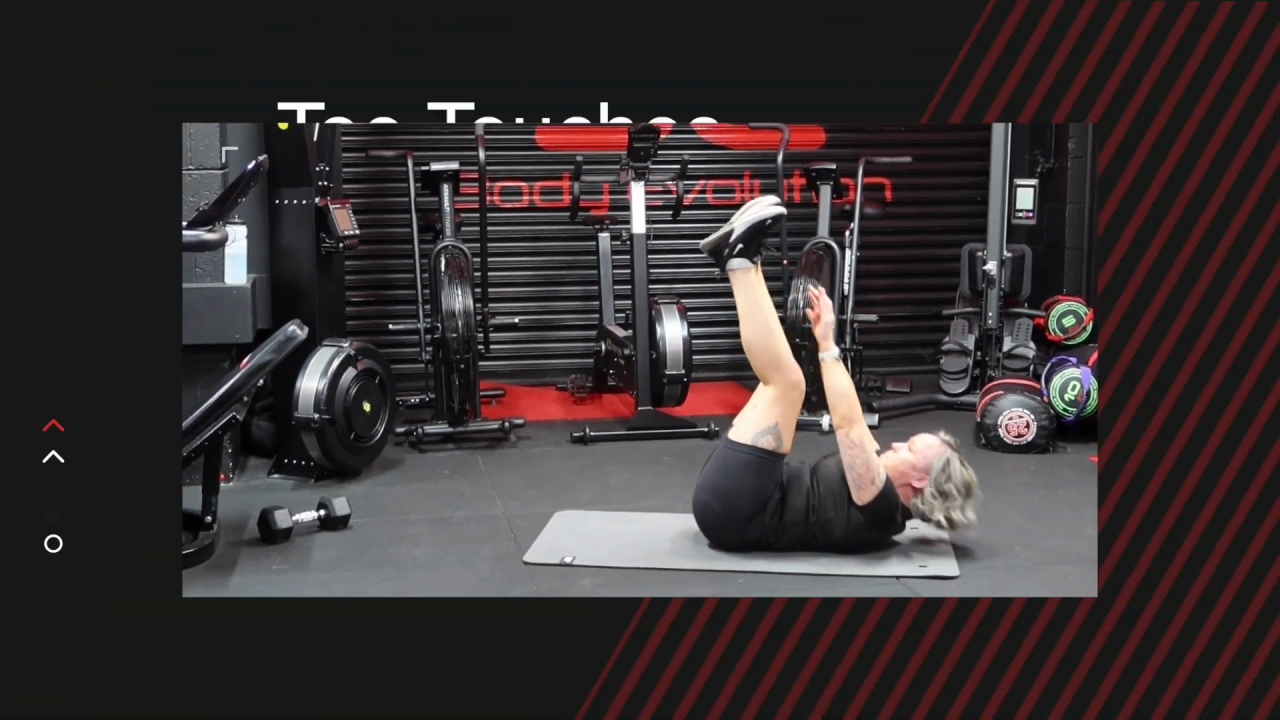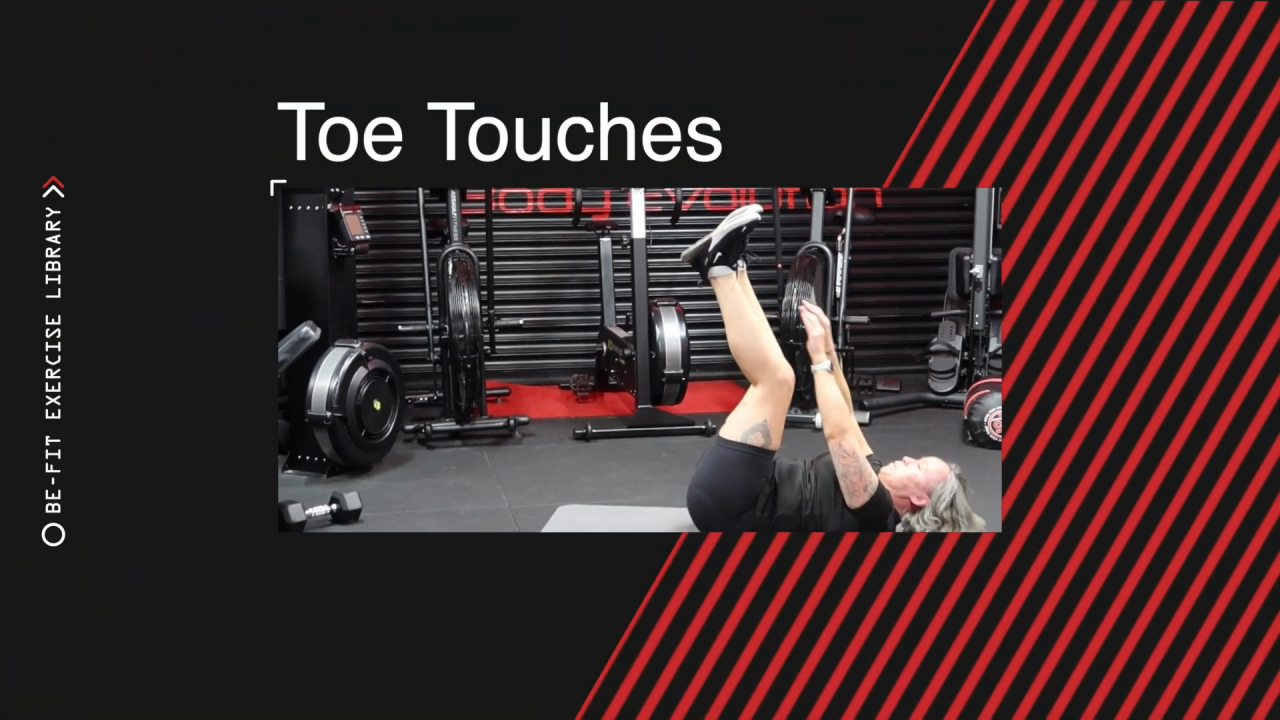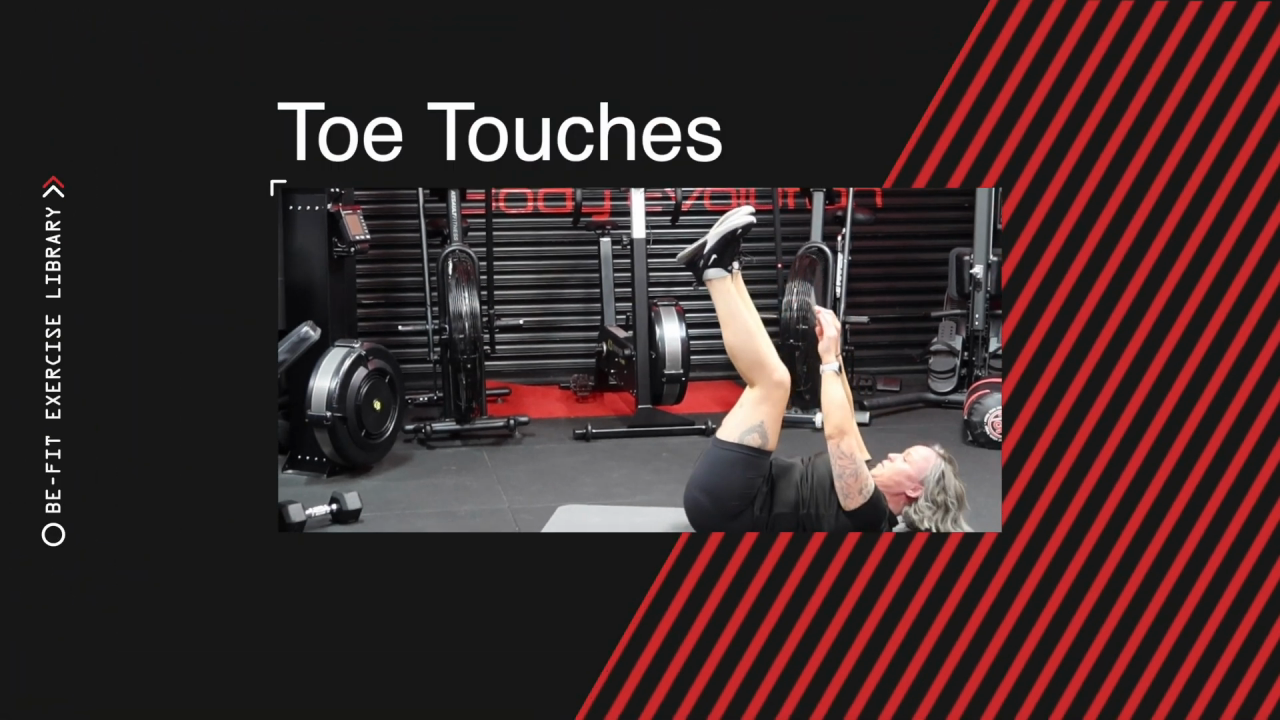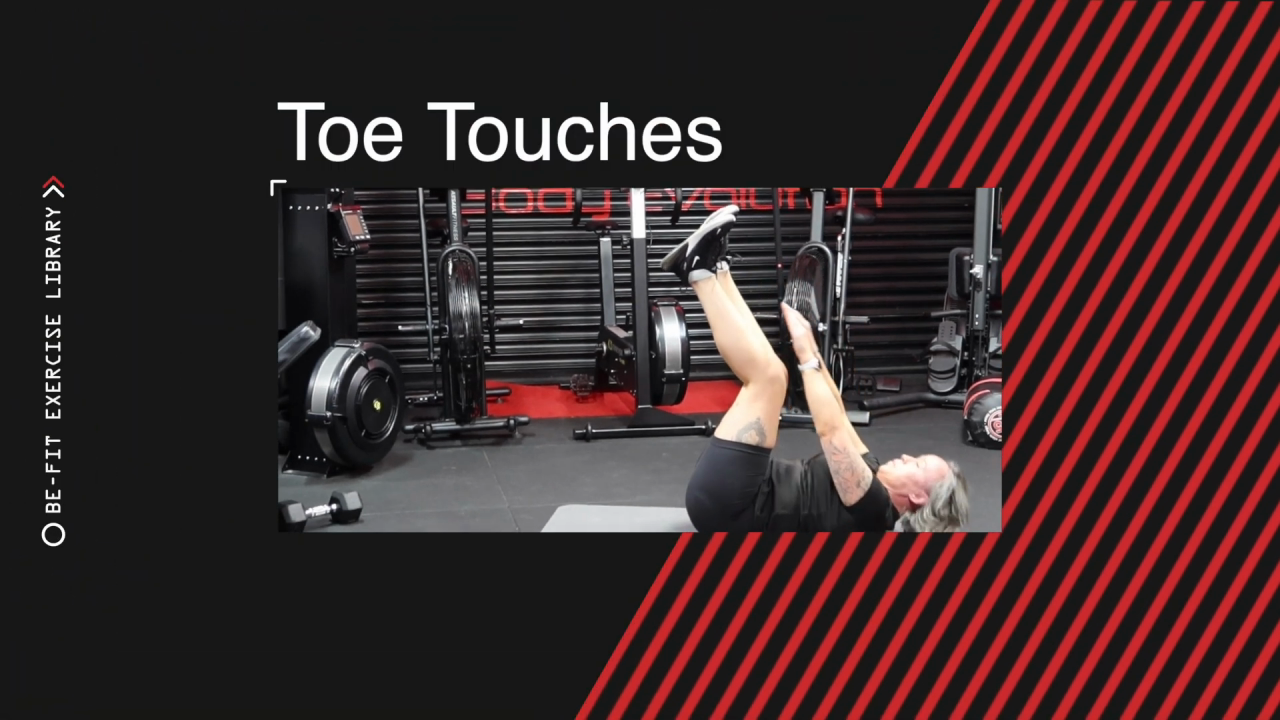
dt=1s
person 1, frame 1
left shoulder: (883, 508)
right shoulder: (884, 483)
left elbow: (847, 423)
right elbow: (852, 424)
left wrist: (828, 344)
right wrist: (825, 340)
left hip: (727, 509)
right hip: (731, 503)
left knee: (785, 382)
right knee: (783, 380)
left ankle: (741, 259)
right ankle: (743, 257)
person 1, frame 2
left shoulder: (875, 511)
right shoulder: (875, 478)
left elbow: (838, 432)
right elbow: (845, 417)
left wrist: (821, 358)
right wrist: (827, 351)
left hip: (725, 506)
right hip: (729, 498)
left knee: (775, 379)
right knee: (773, 377)
left ankle: (721, 269)
right ankle: (728, 269)
person 1, frame 3
left shoulder: (871, 514)
right shoulder: (872, 484)
left elbow: (838, 433)
right elbow: (845, 421)
left wrist: (829, 360)
right wrist: (833, 355)
left hip: (722, 507)
right hip: (727, 498)
left knee: (771, 381)
right knee: (770, 377)
left ankle: (716, 269)
right ankle: (723, 268)
person 1, frame 4
left shoulder: (873, 509)
right shoulder: (872, 477)
left elbow: (830, 429)
right elbow: (836, 416)
left wrist: (807, 357)
right wrist: (812, 353)
left hip: (723, 507)
right hip: (727, 500)
left knee: (767, 377)
right knee: (768, 372)
left ankle: (701, 271)
right ankle: (713, 267)
